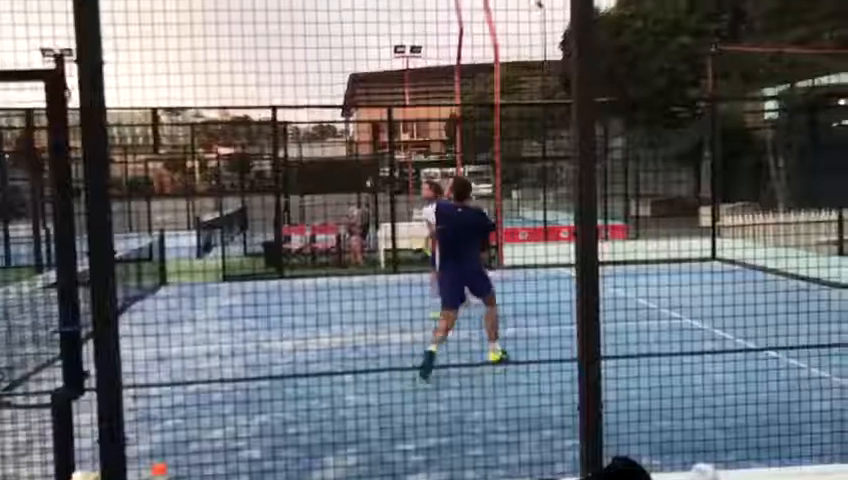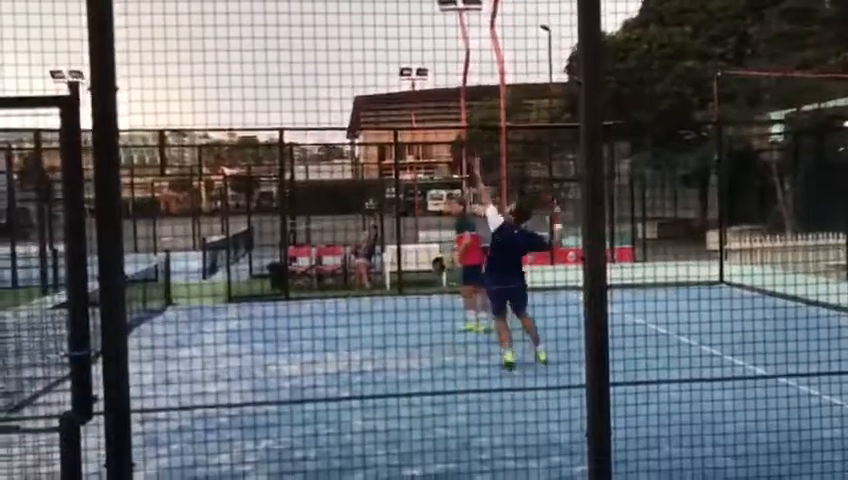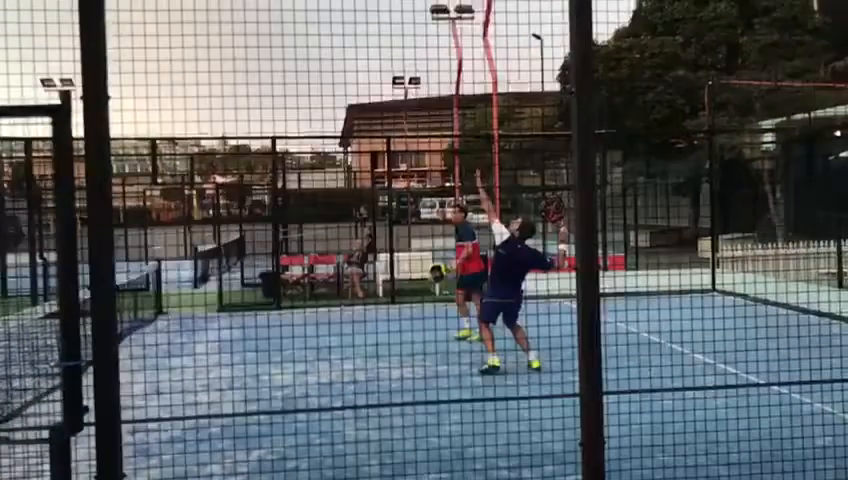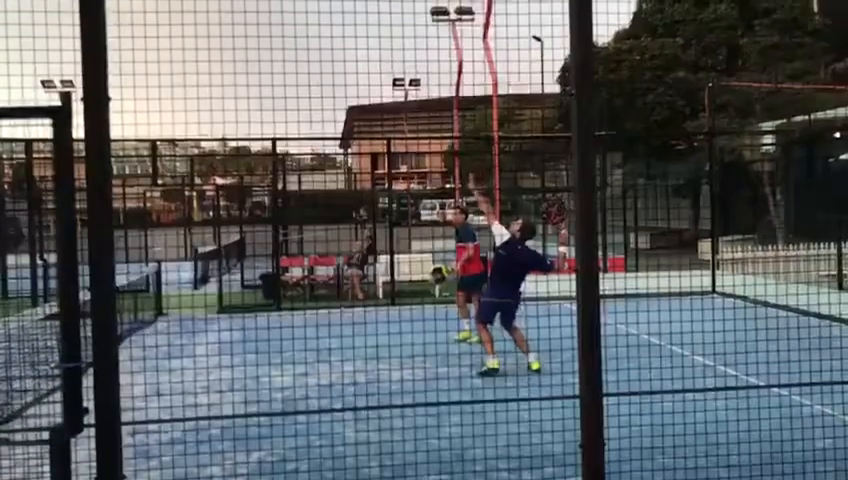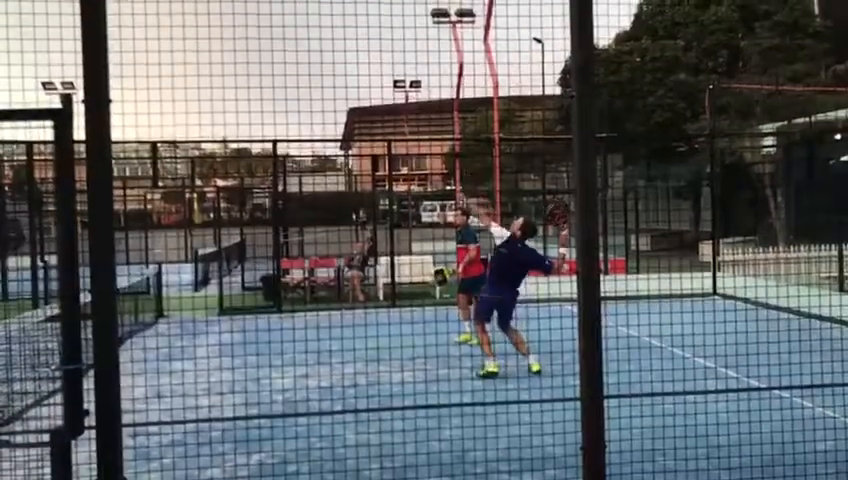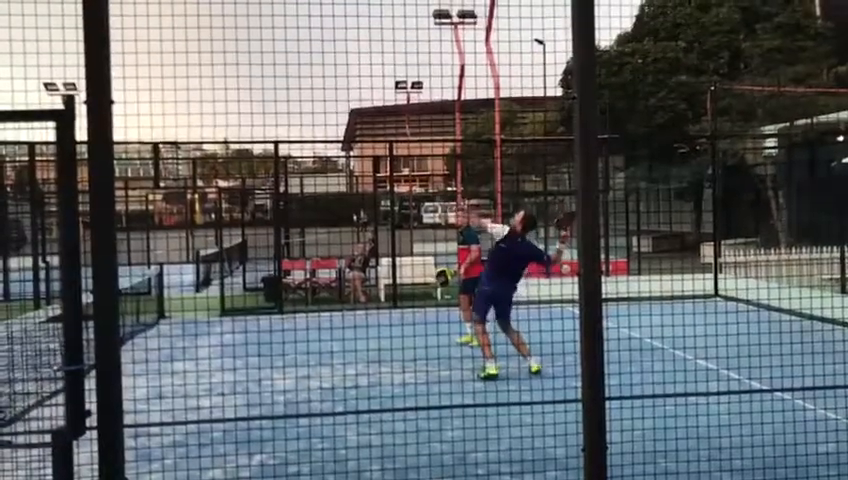
dt=0.5s
person 1, frame 1
left shoulder: (440, 209)
right shoulder: (477, 214)
right elbow: (492, 229)
left hip: (449, 270)
right hip: (473, 268)
left knee: (447, 316)
right knee: (491, 304)
left ankle: (432, 351)
right ankle: (495, 351)
person 1, frame 2
left shoulder: (499, 226)
right shoulder: (528, 237)
left elbow: (485, 200)
right elbow: (552, 243)
left wrist: (477, 175)
left hip: (495, 283)
right hip: (516, 283)
left knee: (500, 318)
right knee: (522, 315)
left ankle: (508, 355)
right ankle: (540, 350)
person 1, frame 3
left shoulder: (504, 240)
right shoulder: (532, 255)
left elbow: (490, 212)
right elbow: (555, 265)
left wrist: (480, 187)
left hip: (495, 295)
right hip: (514, 296)
left knee: (484, 323)
right knee: (513, 325)
left ankle: (493, 360)
right ankle: (532, 358)
person 1, frame 4
left shoulder: (505, 240)
right shoulder: (531, 255)
left elbow: (489, 214)
right elbow: (554, 267)
left wrist: (475, 191)
left hip: (493, 295)
right hip: (512, 297)
left knee: (481, 323)
right knee: (509, 325)
left ankle: (492, 361)
right ankle: (532, 359)
person 1, frame 5
left shoulder: (505, 238)
right shoulder: (531, 254)
left elbow: (485, 219)
right elbow: (554, 268)
left hip: (491, 292)
right hip: (509, 295)
left knee: (480, 324)
right knee: (506, 326)
left ankle: (491, 365)
right ankle: (532, 361)
person 1, frame 6
left shoulder: (505, 233)
right shoulder: (530, 248)
left elbow: (482, 223)
right elbow: (551, 262)
right wrist: (560, 247)
left hip: (487, 287)
right hip: (507, 290)
left knee: (479, 322)
right knee: (506, 326)
left ankle: (490, 366)
right ankle: (532, 362)
person 2, frame 1
left shoulder: (435, 205)
right shoulder: (431, 204)
left elbow: (436, 227)
left wrist: (430, 240)
left knee: (436, 276)
right knee: (438, 275)
person 2, frame 2
left shoulder: (464, 220)
right shoulder: (461, 220)
left elbow: (467, 240)
left wrist: (458, 253)
right wrist: (458, 253)
left hip: (474, 262)
right hip: (469, 262)
left knee: (479, 292)
right knee: (466, 292)
left ankle: (484, 323)
right ankle: (472, 322)
person 2, frame 3
left shoulder: (465, 228)
right shoulder: (459, 228)
left elbow: (469, 250)
left wrist: (458, 262)
right wrist: (458, 263)
left hip: (474, 270)
right hip: (465, 270)
left knee: (477, 300)
right knee: (460, 299)
right ankle: (466, 329)
person 2, frame 4
left shoulder: (466, 230)
right shoulder: (459, 230)
left elbow: (470, 251)
left wrist: (460, 263)
right wrist: (458, 265)
left hip: (474, 272)
right hip: (466, 272)
left knee: (477, 302)
right knee: (461, 300)
right ankle: (466, 331)
person 2, frame 5
left shoulder: (468, 232)
right shoulder: (460, 232)
left elbow: (473, 252)
left wrist: (462, 265)
right wrist: (459, 267)
left hip: (474, 273)
right hip: (466, 273)
right knee: (462, 302)
right ankle: (468, 333)
person 2, frame 6
left shoulder: (470, 233)
right shoulder: (461, 233)
left elbow: (475, 253)
left wrist: (464, 266)
right wrist: (460, 268)
left hip: (474, 274)
right hip: (466, 274)
right knee: (464, 303)
right ankle: (470, 334)
